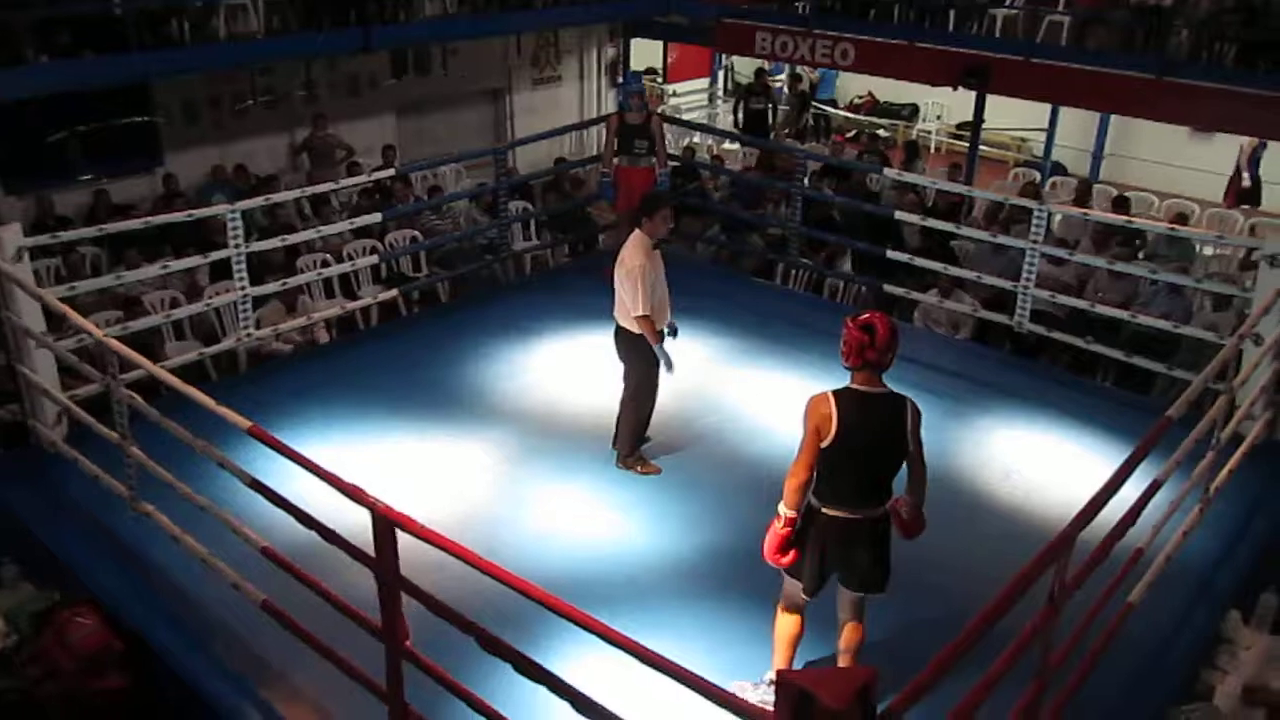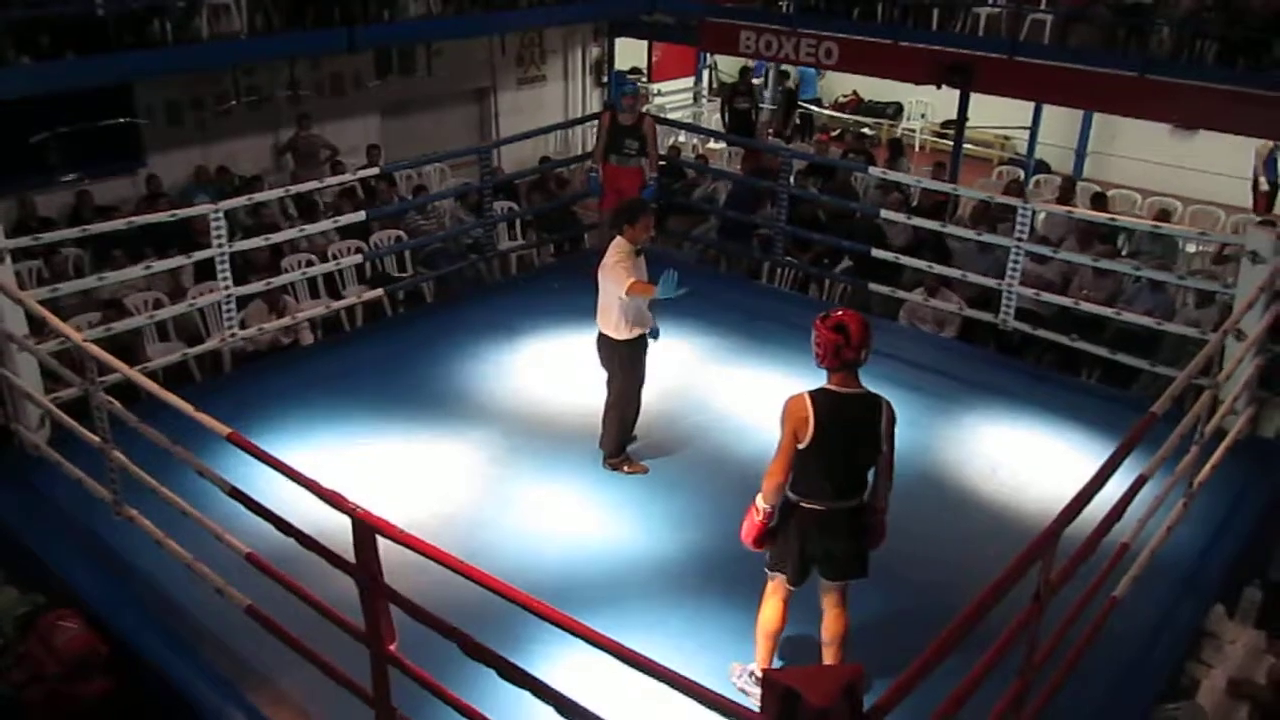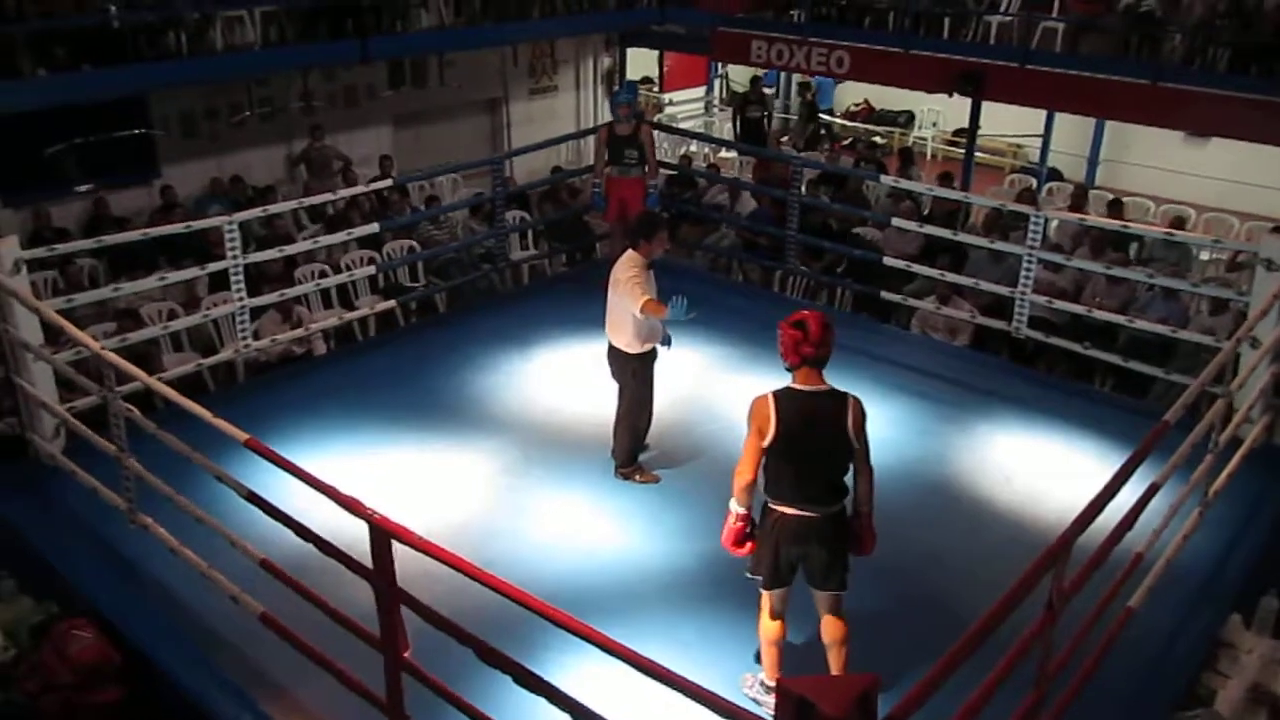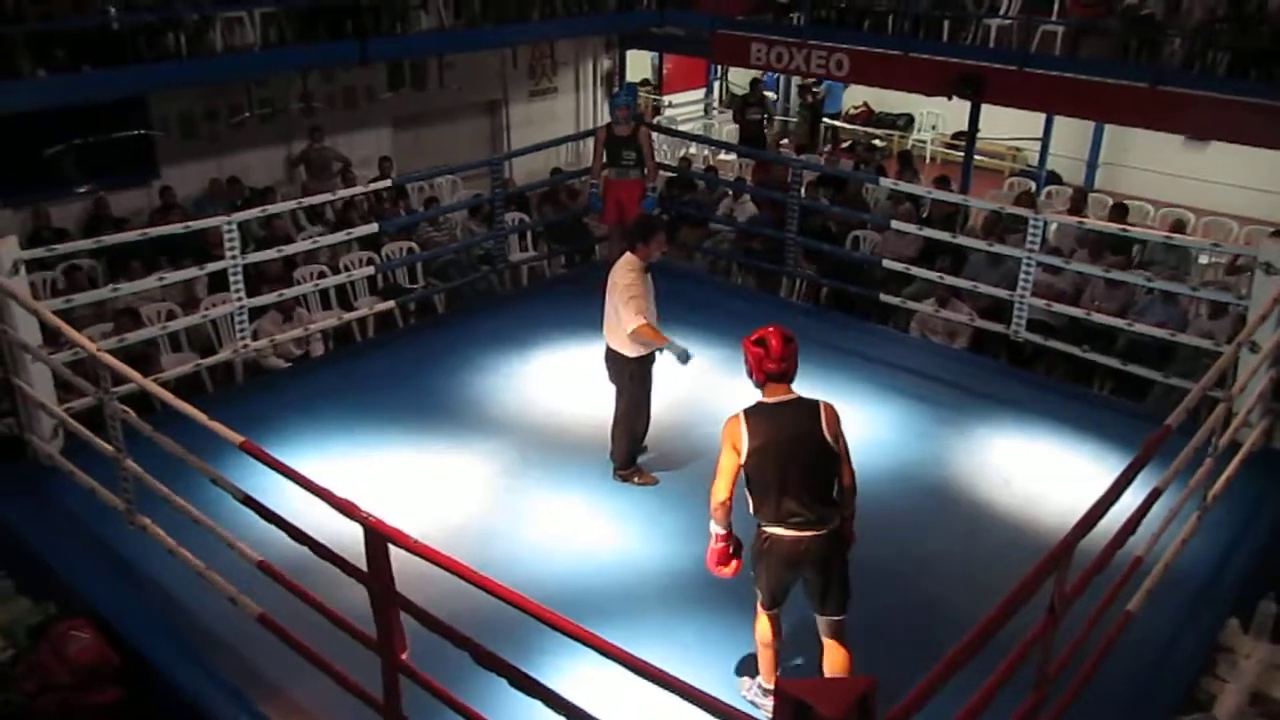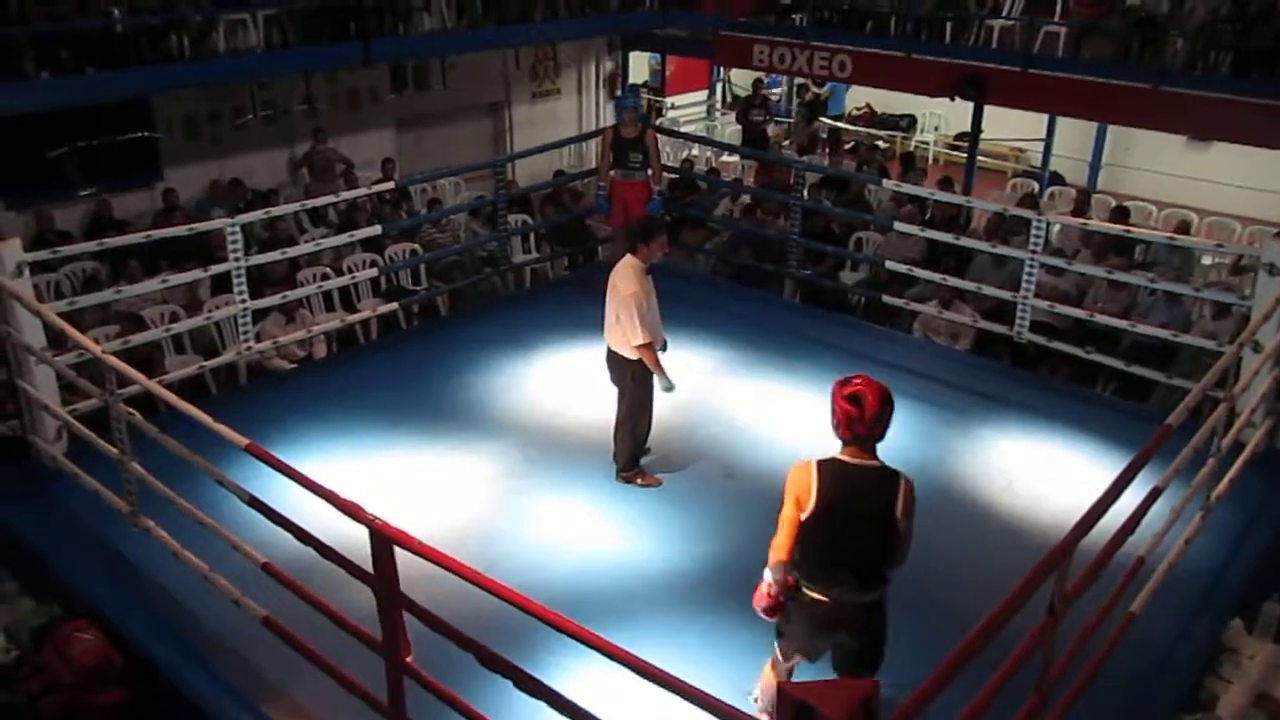
dt=0.5s
person 1, frame 1
left shoulder: (823, 406)
right shoulder: (907, 411)
left elbow: (800, 474)
right elbow: (917, 473)
left wrist: (784, 520)
right wrist: (914, 507)
left hip: (824, 522)
right hip: (872, 527)
left knee: (791, 602)
right knee: (852, 611)
left ankle: (775, 685)
person 1, frame 2
left shoulder: (800, 407)
right shoulder: (882, 411)
left elbow: (778, 475)
right elbow: (884, 475)
left wrist: (763, 509)
right wrist: (876, 513)
left hip: (801, 516)
right hip: (848, 518)
left knee: (777, 594)
right knee: (834, 601)
left ankle: (759, 676)
person 1, frame 3
left shoulder: (766, 407)
right shoulder: (851, 408)
left elbow: (746, 475)
right elbow: (863, 474)
left wrist: (739, 514)
right wrist: (863, 517)
left hip: (781, 521)
right hip: (830, 522)
left knee: (772, 606)
right knee: (830, 608)
left ankle: (770, 686)
person 1, frame 4
left shoulder: (739, 426)
right shoulder: (825, 415)
left elbow: (721, 497)
right elbow: (847, 484)
left wrist: (721, 534)
right wrist: (846, 523)
left hip: (774, 541)
right hip: (825, 540)
left knee: (768, 612)
right knee: (832, 633)
person 1, frame 5
left shoulder: (805, 476)
right shoulder: (901, 488)
left elbow: (780, 554)
right elbow: (897, 557)
left wrist: (773, 582)
left hip: (812, 601)
right hip: (865, 609)
left knee: (783, 660)
person 2, frame 1
left shoulder: (645, 244)
right shoulder: (638, 259)
right elbow: (640, 313)
left wrist: (667, 320)
right wrist: (658, 347)
left hip: (639, 333)
right hip: (637, 337)
left knee: (638, 389)
right knee: (640, 394)
left ankle: (625, 437)
right ankle: (628, 455)
person 2, frame 2
left shoulder: (634, 251)
right shoulder: (617, 260)
right elbow: (631, 288)
left wrist: (649, 320)
right wrist: (659, 292)
left hip: (632, 335)
right hip: (620, 342)
left knee: (628, 392)
right knee: (624, 397)
left ankle: (613, 437)
right ankle: (614, 455)
person 2, frame 3
left shoulder: (636, 261)
right shoulder: (630, 274)
right elbow: (643, 305)
left wrist: (660, 328)
right wrist: (670, 314)
left hip: (635, 347)
right hip: (631, 354)
left knee: (633, 404)
right knee: (635, 408)
left ankle: (625, 446)
right ankle: (626, 465)
person 2, frame 4
left shoulder: (633, 264)
right shoulder: (629, 279)
right elbow: (637, 326)
left wrist: (661, 340)
right wrist: (671, 345)
left hip: (630, 353)
right hip: (629, 358)
left knee: (629, 407)
right knee: (633, 411)
left ankle: (624, 448)
right ankle: (625, 467)
person 2, frame 5
left shoulder: (630, 266)
right shoulder: (631, 287)
right elbow: (640, 341)
left wrist: (658, 336)
right wrist: (661, 375)
left hip: (624, 353)
right hip: (631, 360)
left knee: (632, 409)
right knee: (635, 413)
left ankle: (627, 449)
right ankle: (628, 469)
person 3, frame 1
left shoulder: (654, 120)
right shoulder: (615, 120)
left elbow: (661, 150)
right elbow: (608, 150)
left wrist: (663, 177)
right wrist: (606, 178)
left hip: (645, 173)
right hip: (623, 172)
right knee: (622, 216)
person 3, frame 2
left shoulder: (646, 122)
right shoulder: (607, 118)
left elbow: (652, 153)
right elbow: (599, 146)
left hip: (634, 174)
right hip: (612, 172)
right knee: (606, 216)
person 3, frame 3
left shoulder: (643, 130)
right shoulder: (605, 131)
left elbow: (651, 161)
right elbow: (600, 161)
left wrist: (653, 190)
right wrist: (596, 189)
left hip: (636, 184)
right hip: (614, 184)
right knee: (615, 228)
person 3, frame 4
left shoulder: (642, 132)
right shoulder: (603, 132)
left elbow: (650, 164)
right elbow: (597, 163)
left wrist: (651, 192)
right wrist: (594, 191)
left hip: (634, 186)
right hip: (612, 186)
right knee: (613, 230)
person 3, frame 5
left shoulder: (648, 134)
right shoulder: (610, 133)
left elbow: (656, 166)
right elbow: (604, 164)
left wrist: (657, 195)
right wrist: (601, 192)
left hip: (640, 188)
right hip: (617, 186)
right knee: (617, 229)
